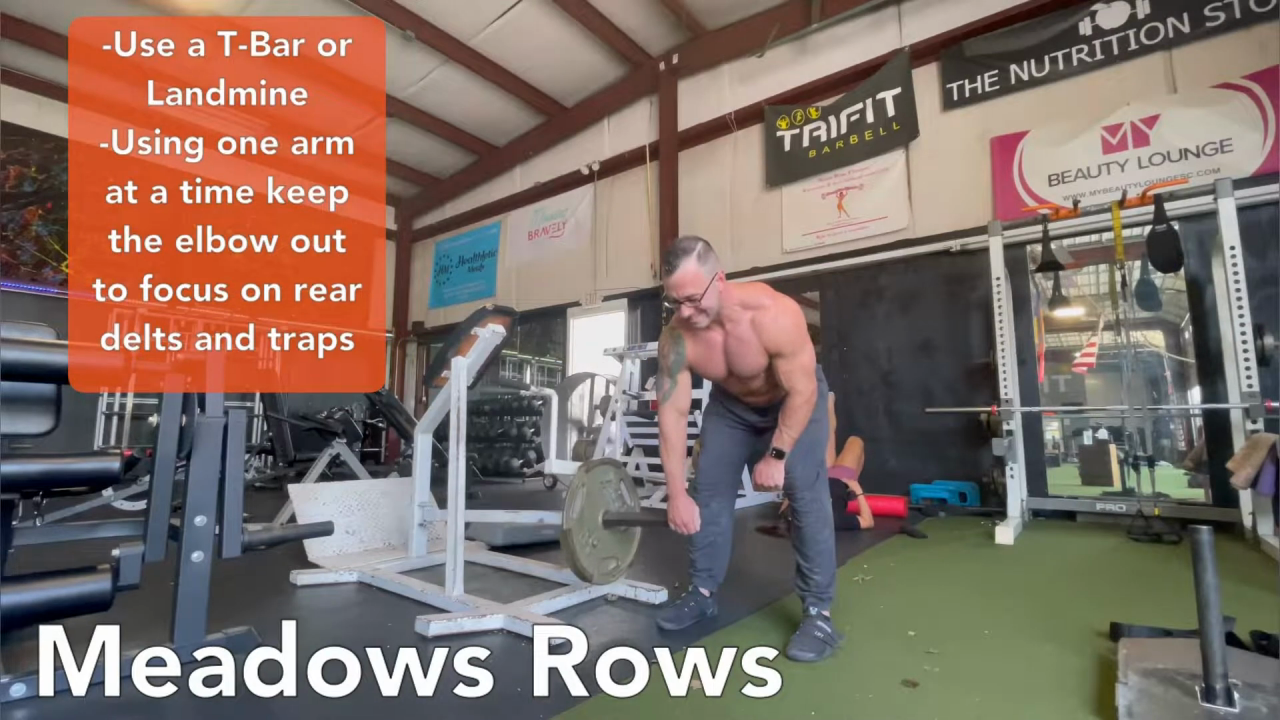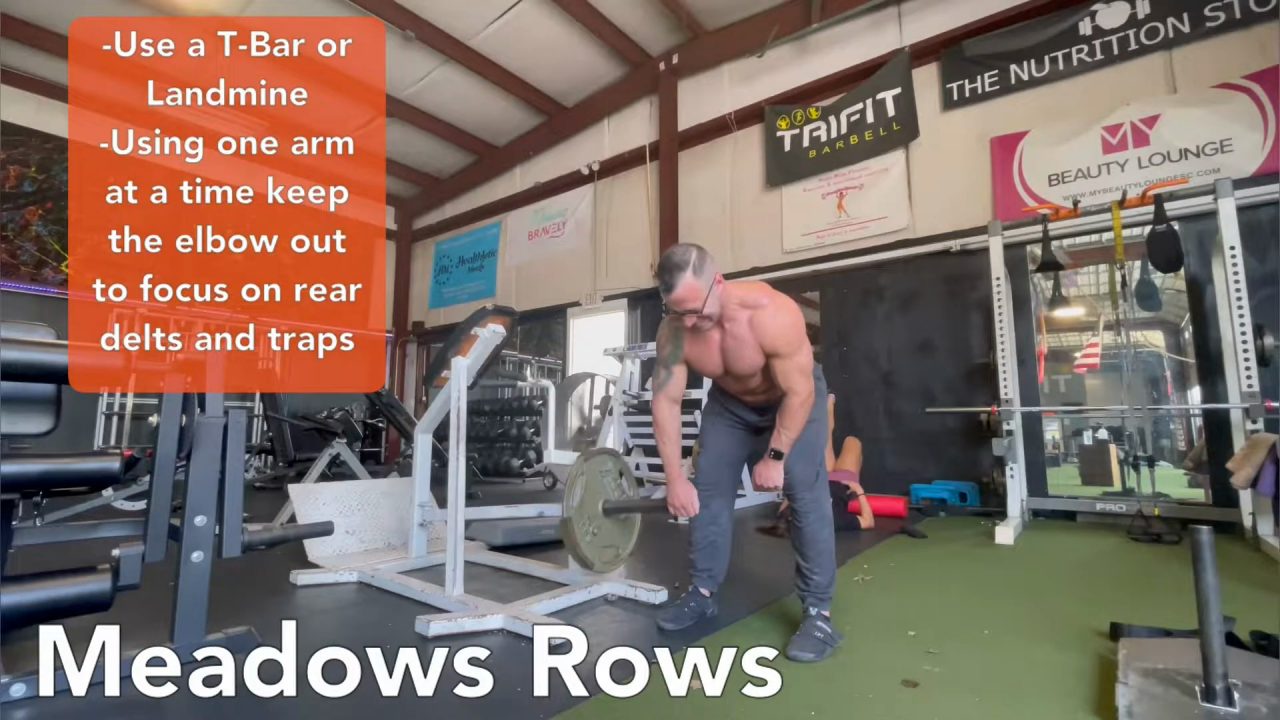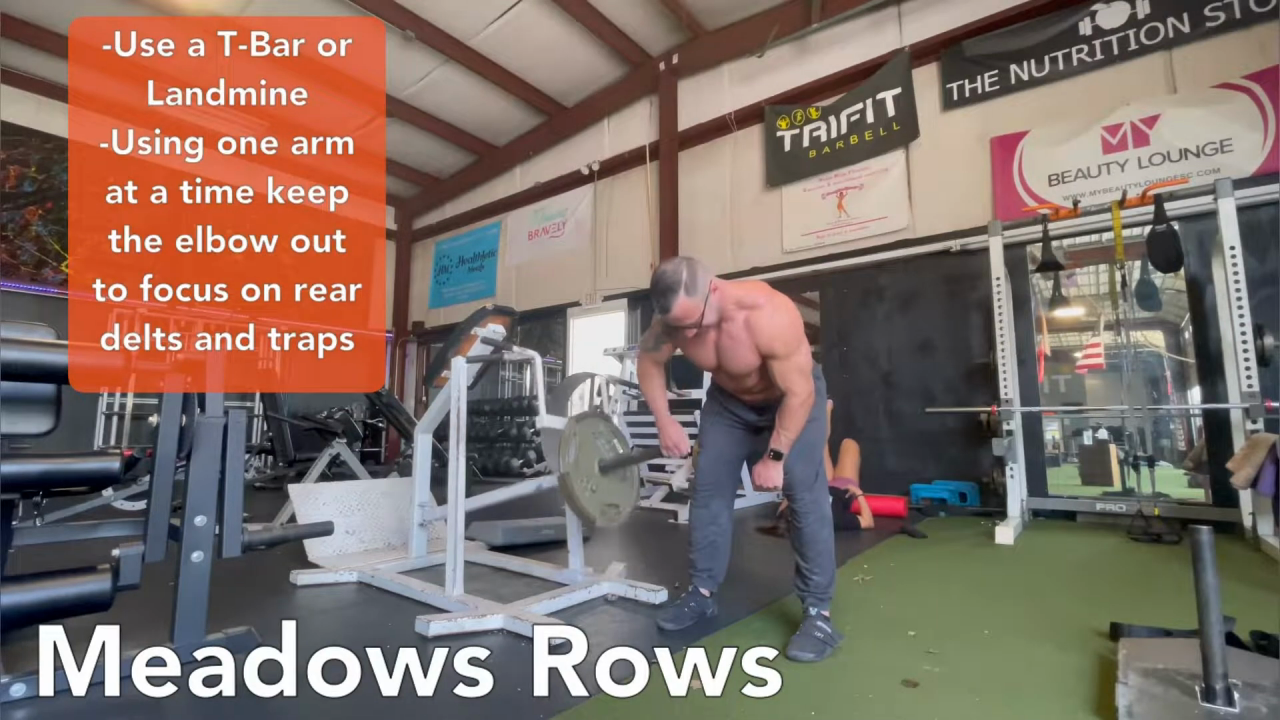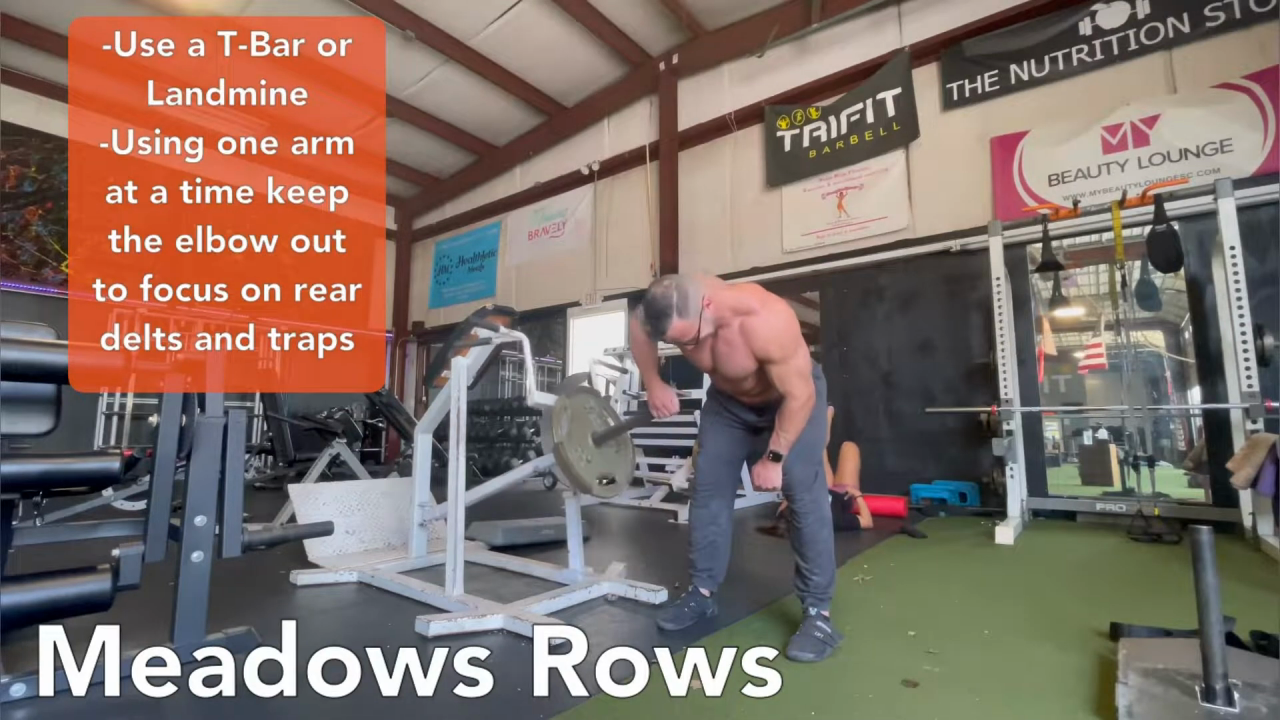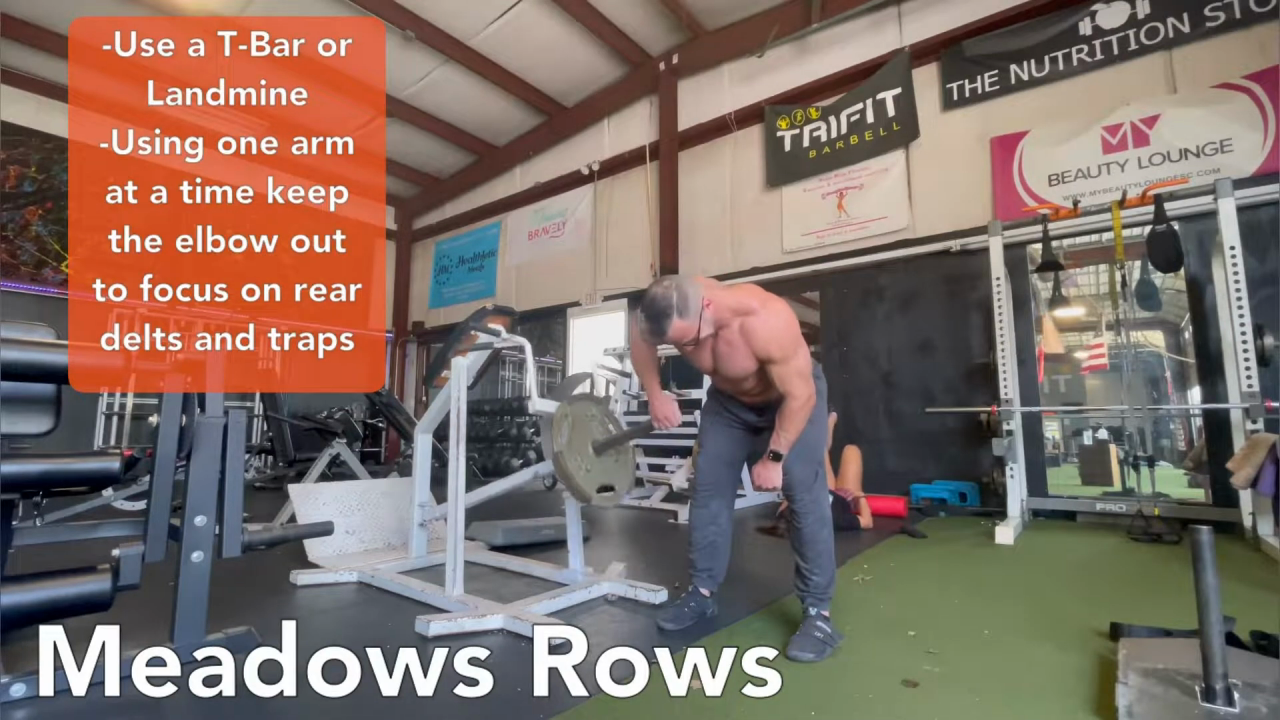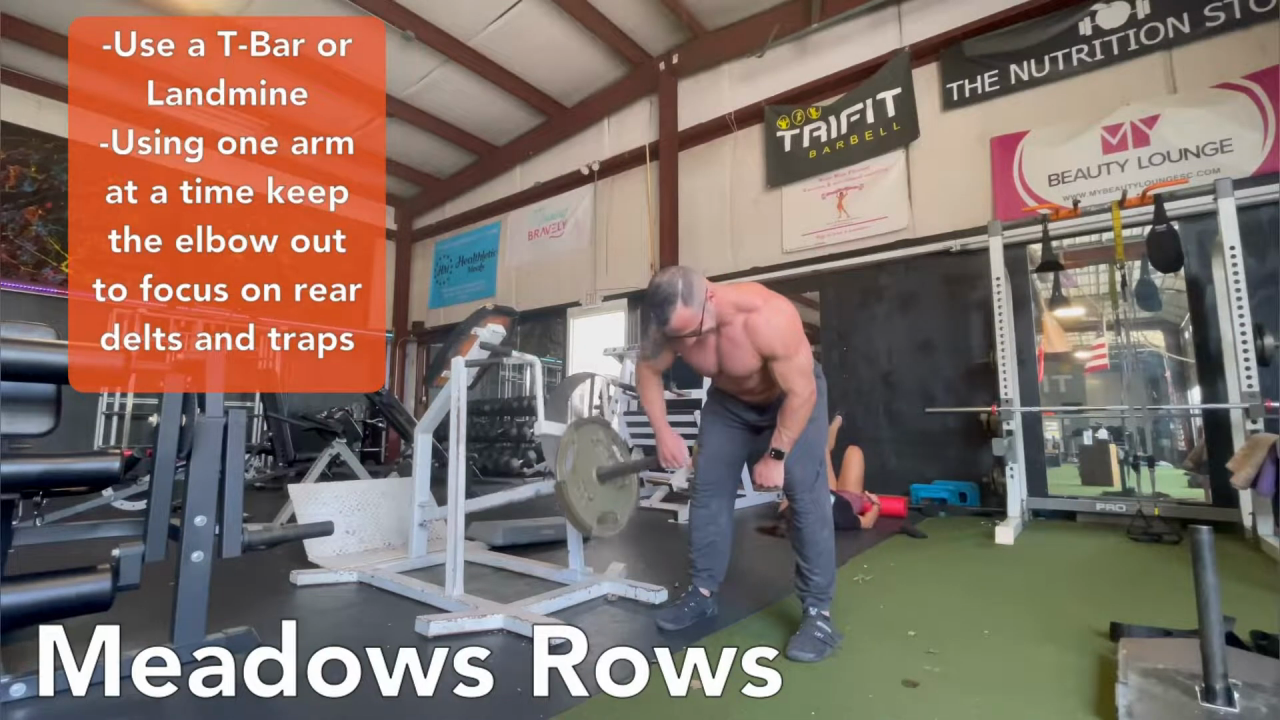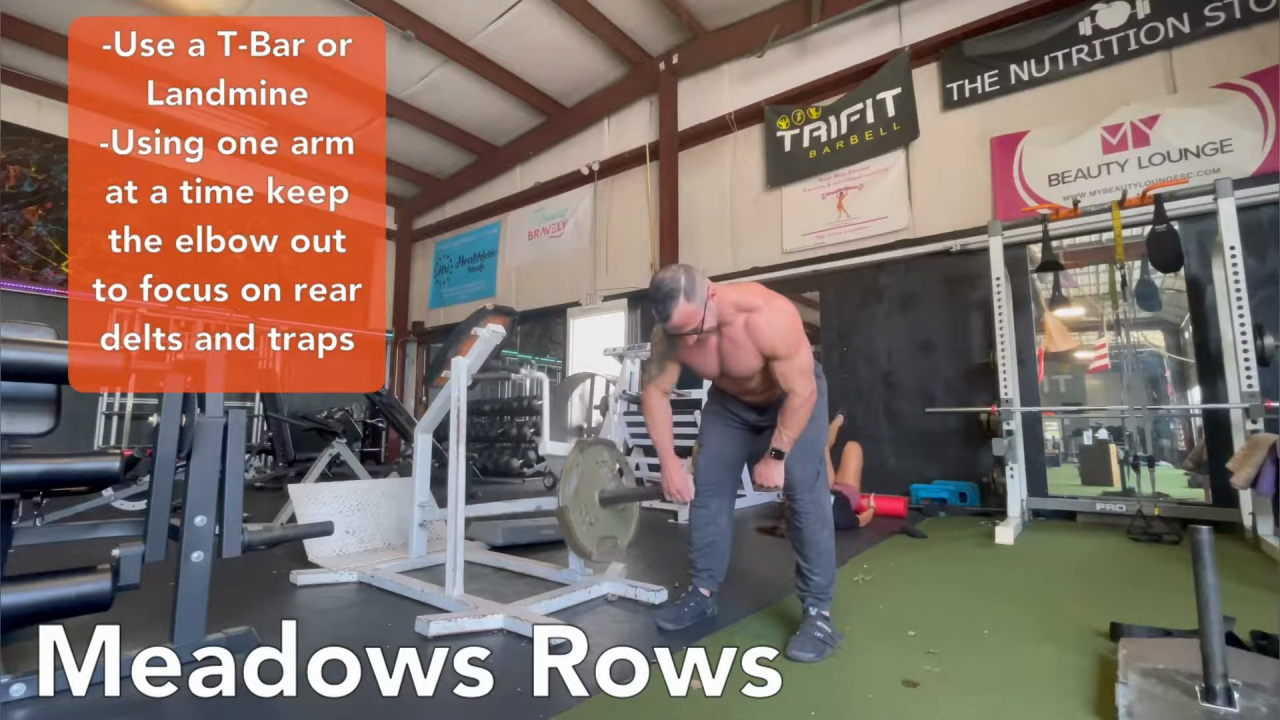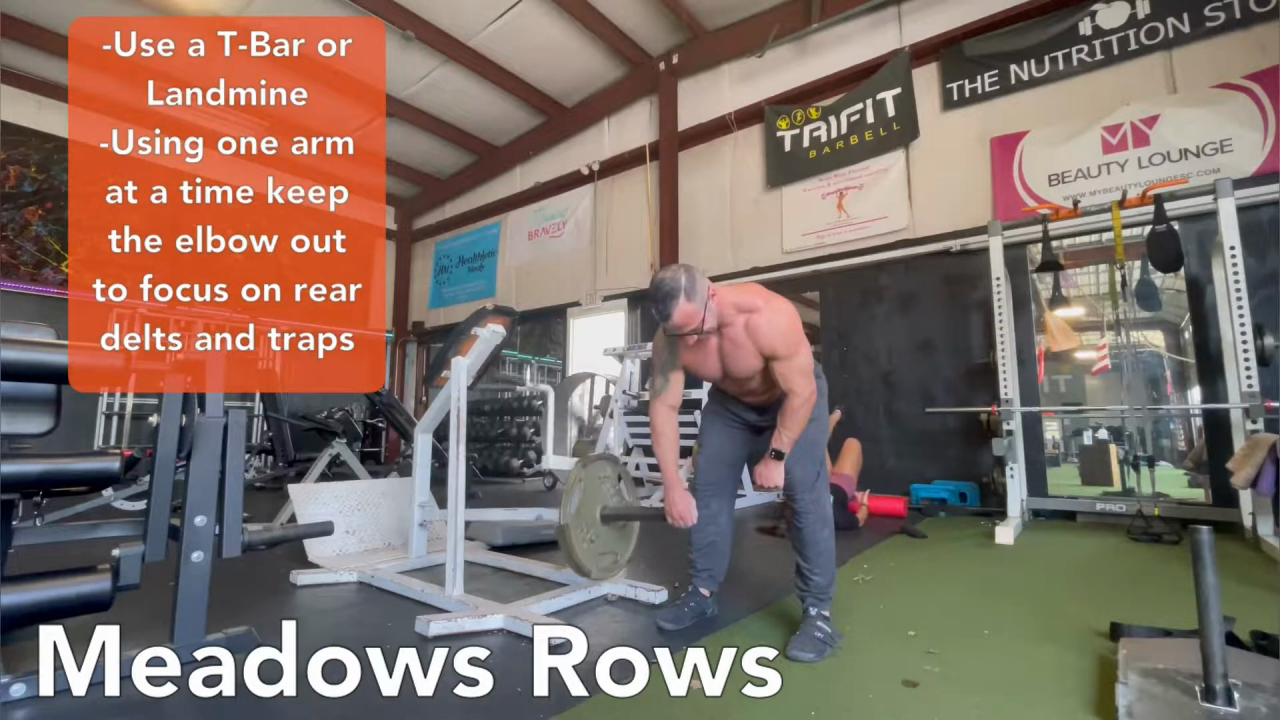
dt=0.2s
person 1, frame 1
left shoulder: (773, 314)
right shoulder: (677, 337)
left elbow: (802, 391)
right elbow: (672, 414)
left wrist: (776, 456)
right wrist: (677, 495)
left hip: (795, 399)
right hip: (730, 403)
left knee: (805, 494)
right knee: (707, 491)
left ankle: (818, 612)
right ankle: (702, 593)
person 1, frame 2
left shoulder: (772, 313)
right shoulder: (674, 333)
left elbow: (799, 392)
right elbow: (665, 402)
left wrist: (775, 456)
right wrist: (674, 479)
left hip: (794, 398)
right hip: (729, 402)
left knee: (805, 494)
right knee: (707, 490)
left ankle: (819, 612)
right ankle: (702, 593)
person 1, frame 3
left shoulder: (769, 314)
right shoulder: (674, 320)
left elbow: (798, 393)
right elbow: (648, 363)
left wrist: (775, 456)
right wrist: (664, 421)
left hip: (793, 397)
right hip: (728, 400)
left knee: (804, 493)
right knee: (708, 489)
left ankle: (818, 612)
right ankle: (702, 593)
person 1, frame 4
left shoulder: (765, 319)
right shoulder: (676, 316)
left elbow: (798, 395)
right elbow: (637, 324)
left wrist: (774, 457)
right wrist: (654, 384)
left hip: (793, 397)
right hip: (728, 400)
left knee: (804, 492)
right knee: (708, 490)
left ankle: (818, 612)
right ankle: (702, 593)
person 1, frame 5
left shoulder: (766, 319)
right shoulder: (676, 315)
left elbow: (800, 395)
right elbow: (638, 334)
left wrist: (774, 457)
right wrist: (654, 394)
left hip: (795, 396)
right hip: (728, 400)
left knee: (804, 493)
right knee: (708, 489)
left ankle: (818, 612)
right ankle: (702, 593)
person 1, frame 6
left shoulder: (768, 316)
right shoulder: (673, 323)
left elbow: (801, 392)
right elbow: (647, 369)
left wrist: (776, 456)
right wrist: (662, 433)
left hip: (795, 396)
right hip: (729, 400)
left knee: (805, 493)
right knee: (708, 489)
left ankle: (818, 612)
right ankle: (703, 592)
person 1, frame 7
left shoulder: (768, 316)
right shoulder: (671, 332)
left elbow: (801, 392)
right elbow: (654, 391)
left wrist: (776, 455)
right wrist: (668, 462)
left hip: (794, 397)
right hip: (729, 401)
left knee: (805, 493)
right knee: (707, 490)
left ankle: (818, 612)
right ankle: (702, 592)
person 1, frame 8
left shoulder: (769, 317)
right shoulder: (671, 338)
left elbow: (801, 392)
right elbow: (664, 407)
left wrist: (776, 456)
right wrist: (673, 486)
left hip: (795, 397)
right hip: (729, 402)
left knee: (806, 494)
right knee: (707, 490)
left ankle: (818, 612)
right ankle: (702, 593)
